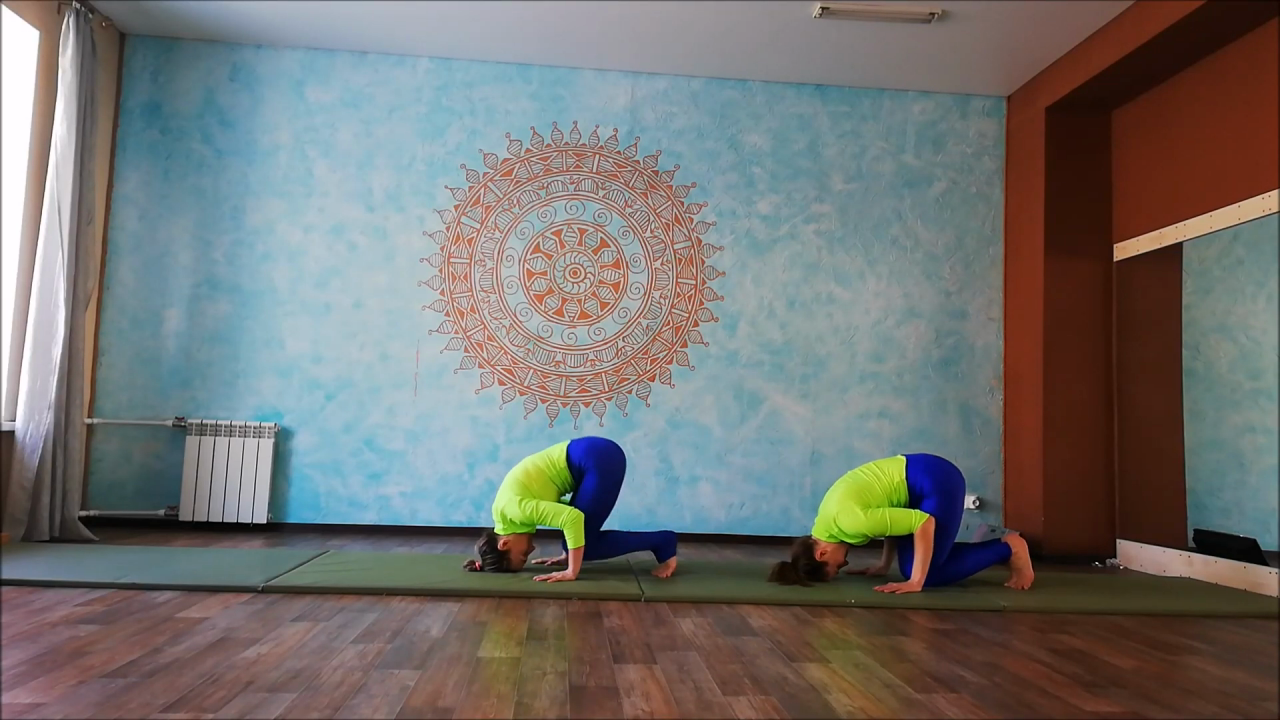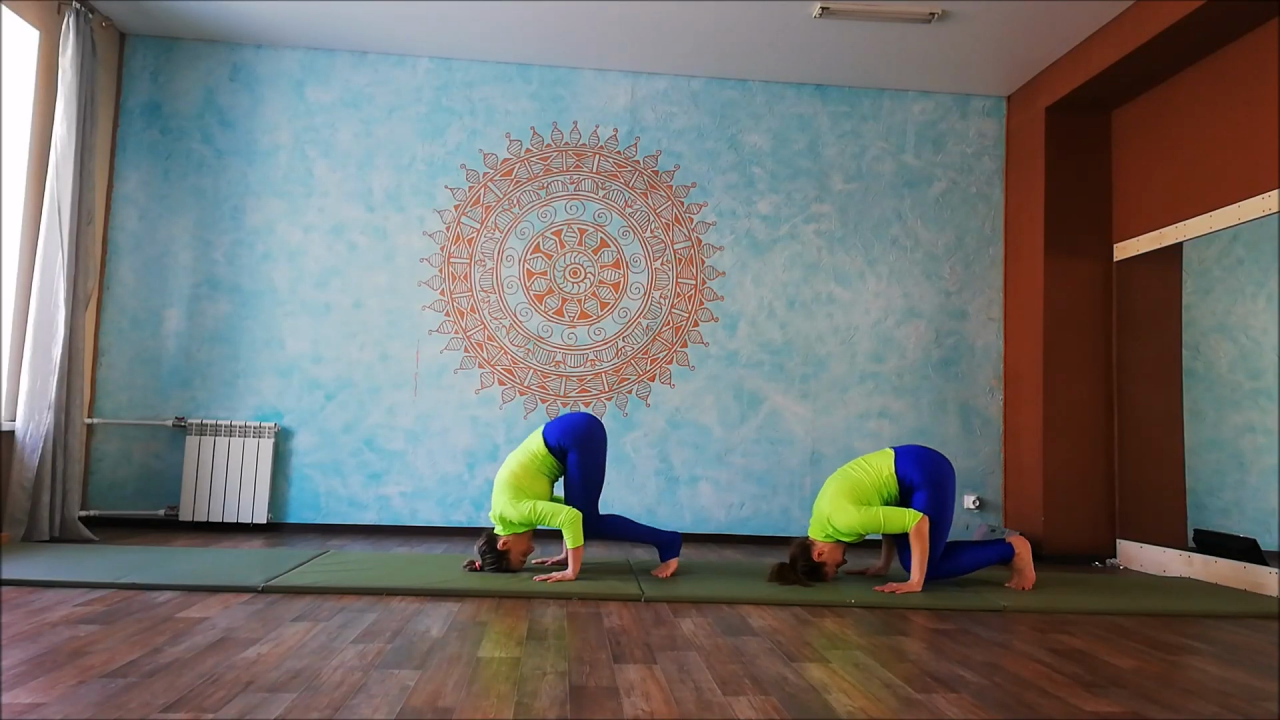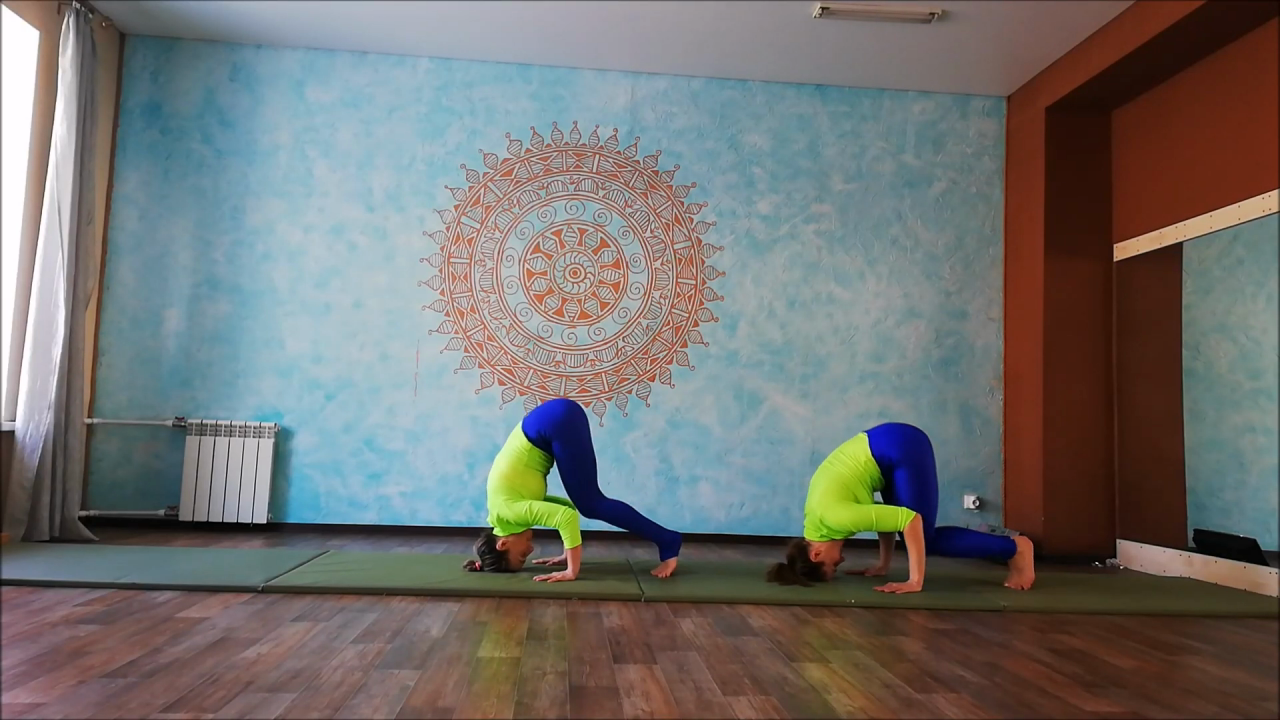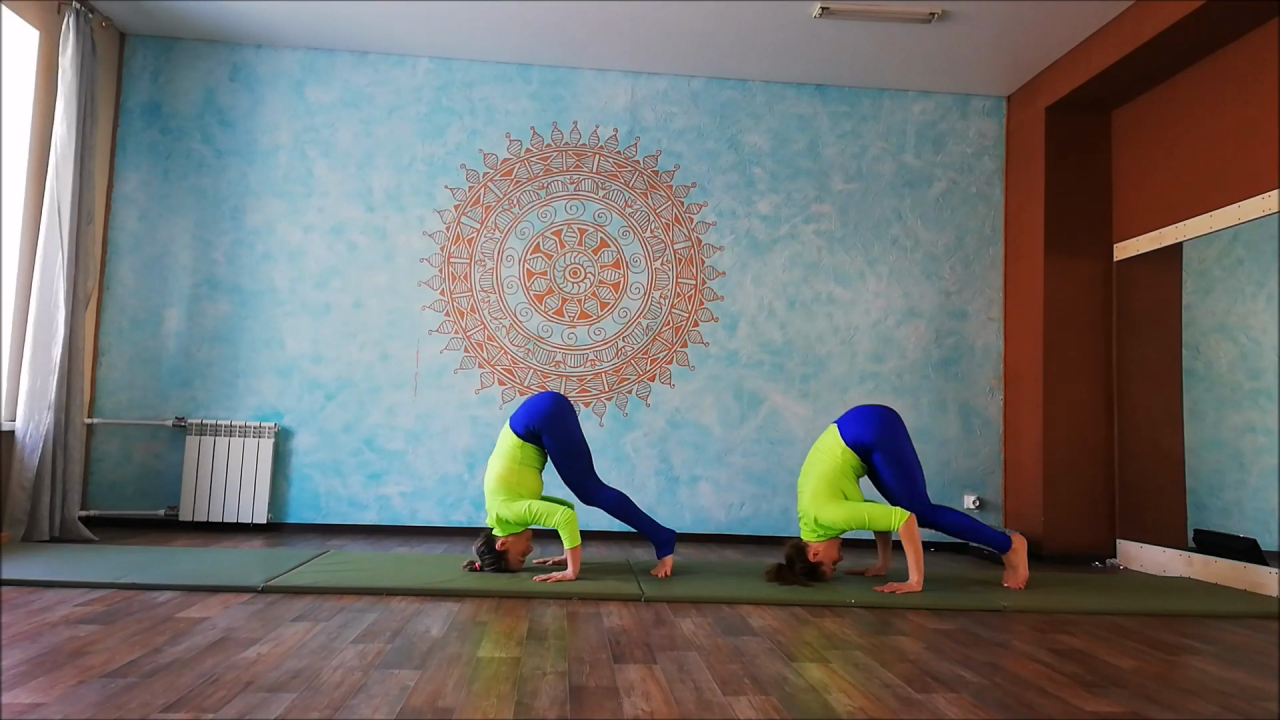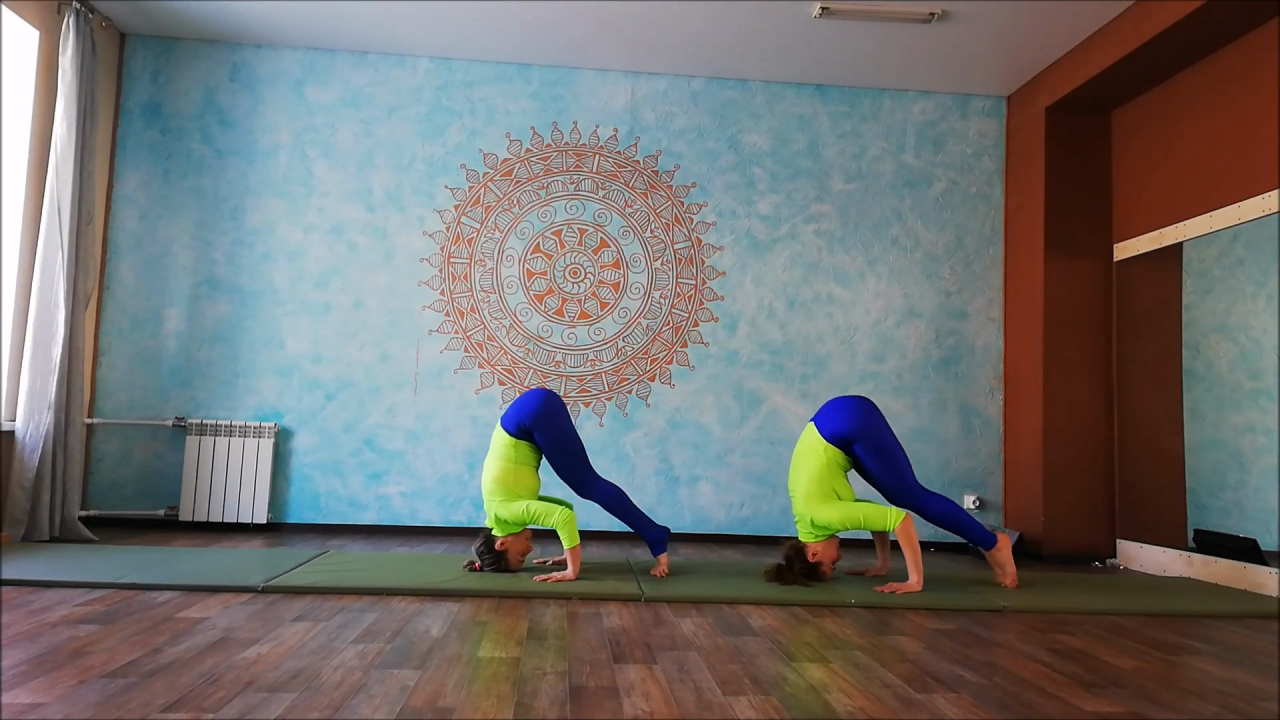
dt=0.2s
person 1, frame 1
left shoulder: (846, 521)
right shoulder: (830, 520)
left elbow: (923, 522)
left wrist: (916, 582)
right wrist: (884, 565)
left hip: (936, 482)
right hip: (917, 480)
left knee: (928, 576)
right knee: (913, 567)
left ankle: (1009, 549)
right ankle: (1004, 547)
person 1, frame 2
left shoulder: (839, 519)
right shoulder: (825, 520)
left elbow: (918, 522)
left wrist: (916, 582)
right wrist: (883, 564)
left hip: (924, 472)
right hip: (909, 469)
left knee: (928, 567)
right knee: (916, 560)
left ankle: (1013, 550)
right ankle: (1009, 548)
person 1, frame 3
left shoulder: (830, 517)
right shoulder: (820, 520)
left elbow: (910, 519)
right elbow: (885, 517)
left wrist: (915, 581)
right wrist: (883, 564)
left hip: (901, 449)
right hip: (890, 448)
left knee: (925, 541)
right knee: (922, 537)
left ankle: (1016, 549)
person 1, frame 4
left shoulder: (823, 515)
right shoulder: (814, 520)
left elbow: (903, 519)
right elbow: (879, 515)
left wrist: (916, 581)
right wrist: (883, 564)
left hip: (872, 429)
right hip: (862, 431)
left knee: (921, 513)
right knee: (918, 513)
left ankle: (1009, 546)
person 1, frame 5
left shoulder: (820, 516)
left elbow: (898, 519)
left wrist: (916, 580)
right wrist: (882, 564)
right hip: (840, 424)
left knee: (911, 498)
right knee: (902, 498)
left ankle: (992, 545)
person 2, frame 1
left shoulder: (512, 510)
right shoulder: (509, 510)
left elbow: (573, 518)
right elbow: (568, 518)
left wrist: (572, 571)
right wrist: (567, 557)
left hip: (597, 459)
right hip: (593, 454)
left knee: (586, 546)
right knee: (581, 539)
left ankle: (663, 544)
person 2, frame 2
left shoulder: (510, 511)
right shoulder: (508, 511)
left elbow: (571, 517)
right elbow: (566, 513)
left wrist: (572, 571)
right wrist: (566, 556)
left hip: (577, 434)
right hip: (576, 430)
left knee: (588, 522)
left ankle: (668, 544)
person 2, frame 3
left shoulder: (507, 511)
right shoulder: (507, 511)
left elbow: (566, 517)
left wrist: (572, 571)
right wrist: (568, 555)
left hip: (558, 421)
right hip: (556, 419)
left knee: (590, 505)
left ankle: (667, 542)
person 2, frame 4
left shoulder: (505, 511)
right shoulder: (505, 510)
left elbow: (565, 517)
left wrist: (572, 571)
right wrist: (569, 556)
left knee: (591, 491)
left ankle: (662, 541)
person 2, frame 5
left shoulder: (504, 511)
right shoulder: (503, 511)
left elbow: (564, 517)
left wrist: (572, 571)
right wrist: (570, 555)
left knee: (588, 485)
right knee: (586, 486)
left ankle: (655, 538)
